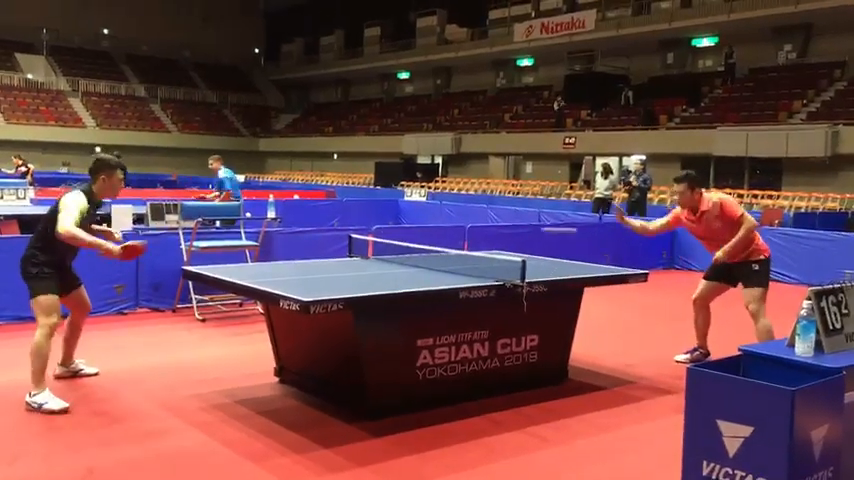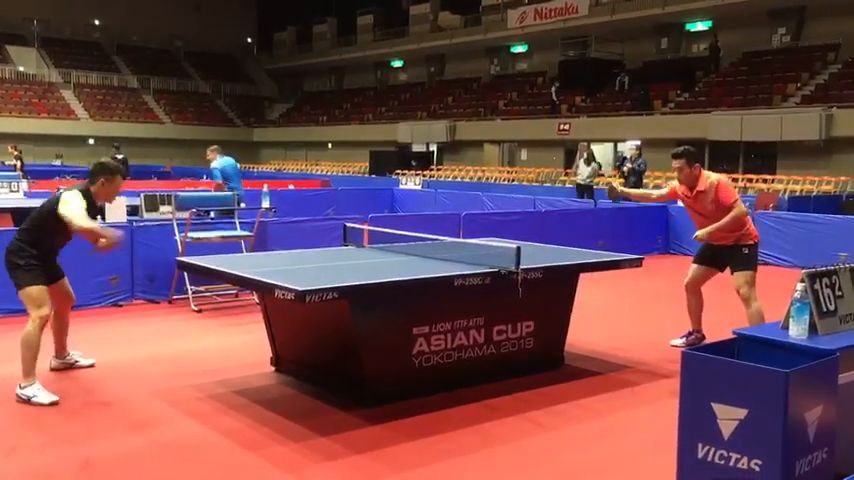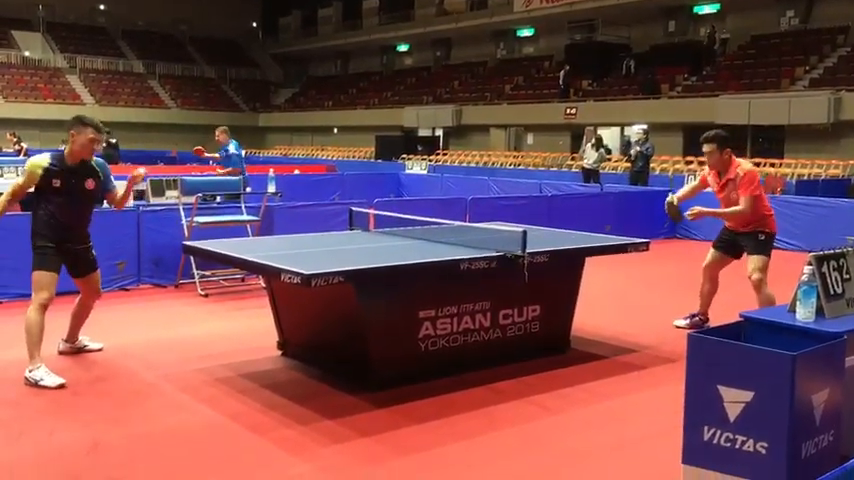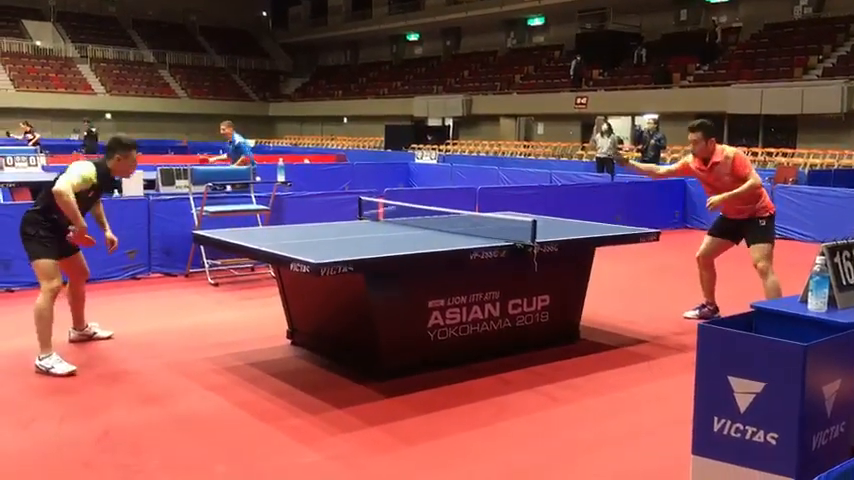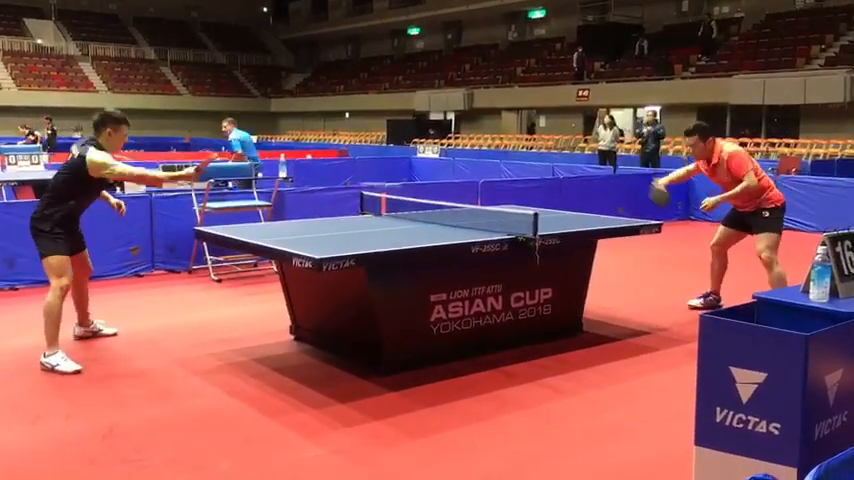
dt=1s
person 1, frame 1
left shoulder: (92, 199)
right shoulder: (77, 198)
right elbow: (65, 231)
left wrist: (104, 231)
right wrist: (104, 246)
left hip: (59, 265)
right hip: (40, 265)
left knee: (82, 309)
right knee: (50, 322)
left ankle: (67, 364)
right ankle: (37, 393)
person 1, frame 2
left shoulder: (89, 201)
right shoulder: (75, 198)
right elbow: (81, 225)
left wrist: (96, 237)
right wrist: (109, 236)
left hip: (42, 256)
right hip: (24, 257)
left knee: (66, 302)
right knee: (40, 314)
left ankle: (61, 356)
right ankle: (27, 385)
person 1, frame 3
left shoulder: (98, 168)
right shoulder: (41, 164)
left elbow: (116, 202)
left wrist: (130, 186)
left hip: (79, 242)
right hip: (47, 241)
left knee: (92, 293)
right knee: (42, 299)
left ankle: (71, 341)
right ankle: (35, 368)
person 1, frame 4
left shoulder: (105, 176)
right shoulder: (86, 170)
right elbow: (60, 190)
left wrist: (106, 230)
right wrist: (80, 225)
left hip: (59, 229)
right hip: (39, 228)
left knee: (80, 275)
right knee: (52, 286)
left ankle: (80, 329)
right ankle: (45, 357)
person 1, frame 5
left shoulder: (89, 150)
right shoulder: (94, 157)
right elbow: (136, 175)
left wrist: (109, 199)
right wrist: (183, 175)
left hip: (66, 222)
right hip: (49, 224)
left knee: (83, 272)
right knee: (62, 284)
left ankle: (84, 325)
right ankle: (51, 354)
person 2, frame 1
left shoulder: (720, 202)
right shoulder: (682, 213)
left elbow: (751, 224)
right elbow: (651, 228)
left wrist: (727, 249)
right wrist: (626, 221)
left hip: (753, 256)
right hip: (725, 260)
left knee: (755, 310)
right knee: (699, 300)
right ankle: (702, 349)
person 2, frame 2
left shoulder: (716, 183)
right shoulder: (681, 188)
left elbow: (741, 212)
right elbow: (653, 195)
left wrist: (711, 230)
right wrist: (622, 191)
left hip: (741, 240)
right hip: (715, 243)
left knee: (745, 292)
right knee: (691, 284)
right ankle: (697, 333)
person 2, frame 3
left shoulder: (746, 172)
right shoulder: (710, 172)
left elbow: (744, 210)
right elbow: (693, 188)
left wrist: (707, 212)
right wrist: (676, 198)
left hip: (758, 228)
right hip: (732, 228)
left knee: (756, 278)
right knee: (709, 269)
right ankle: (701, 316)
person 2, frame 4
left shoulder: (732, 156)
right shoulder: (692, 162)
left elbow: (756, 183)
right elbow: (661, 171)
left wrist: (724, 197)
right wrist: (630, 164)
left hip: (758, 214)
right hip: (730, 217)
left knee: (762, 266)
right knee: (703, 257)
right ankle: (711, 307)
person 2, frame 5
left shoulder: (731, 153)
right shoulder: (704, 159)
left elbow: (752, 184)
right elbow: (687, 171)
left wrist: (718, 199)
right wrist: (664, 181)
left hip: (767, 204)
right hip: (743, 207)
left knee: (766, 256)
right knee: (717, 246)
right ankle: (713, 296)
